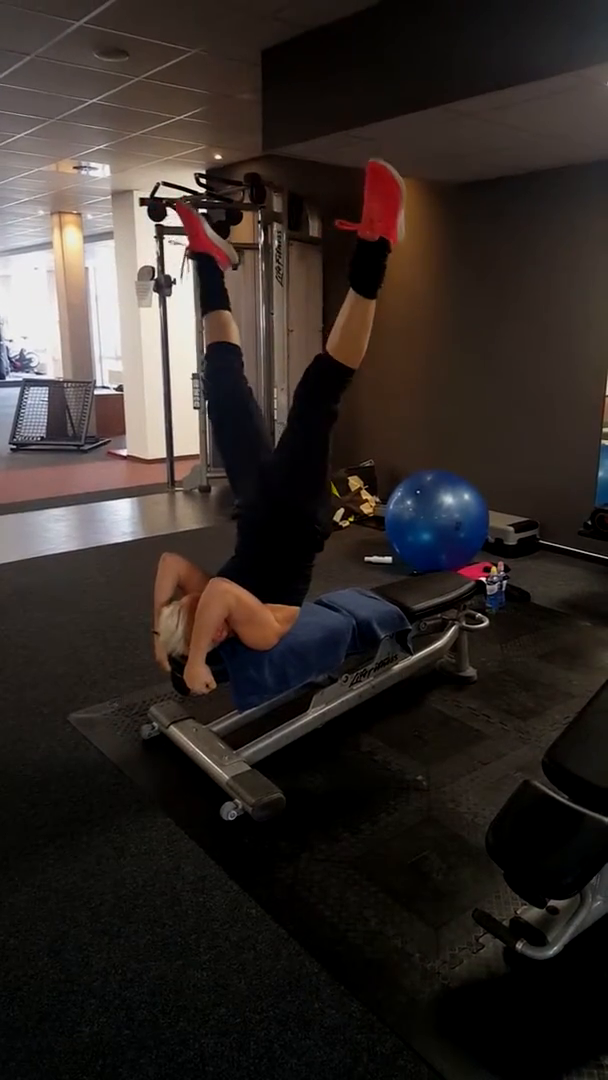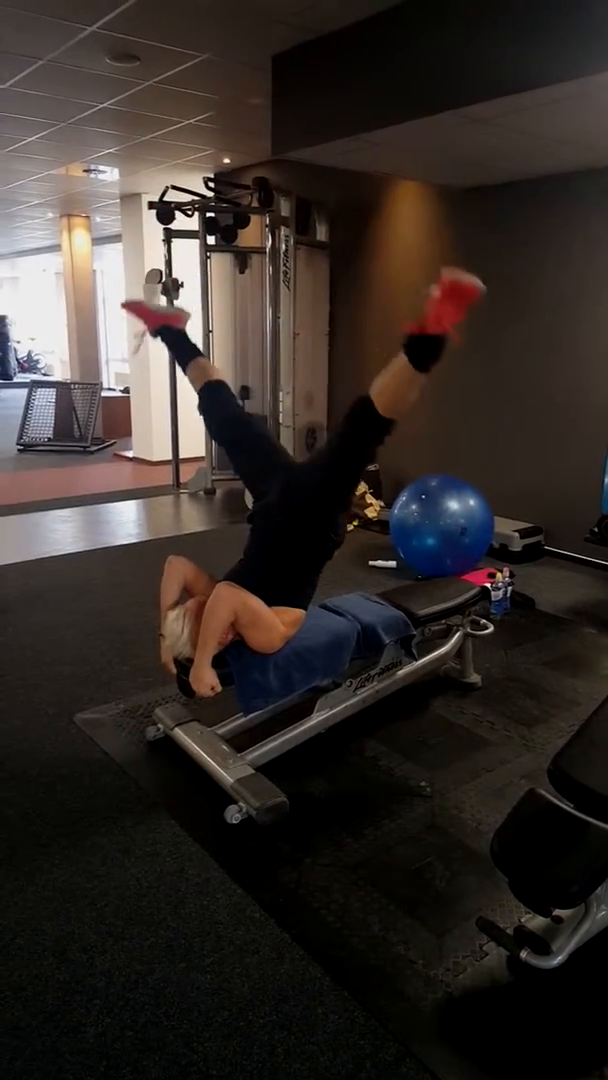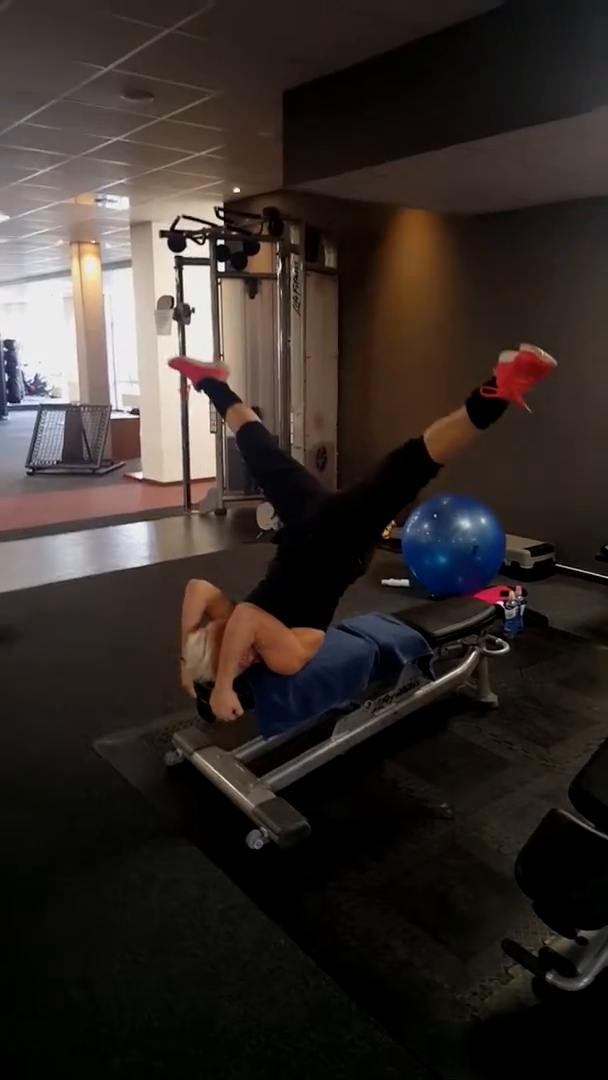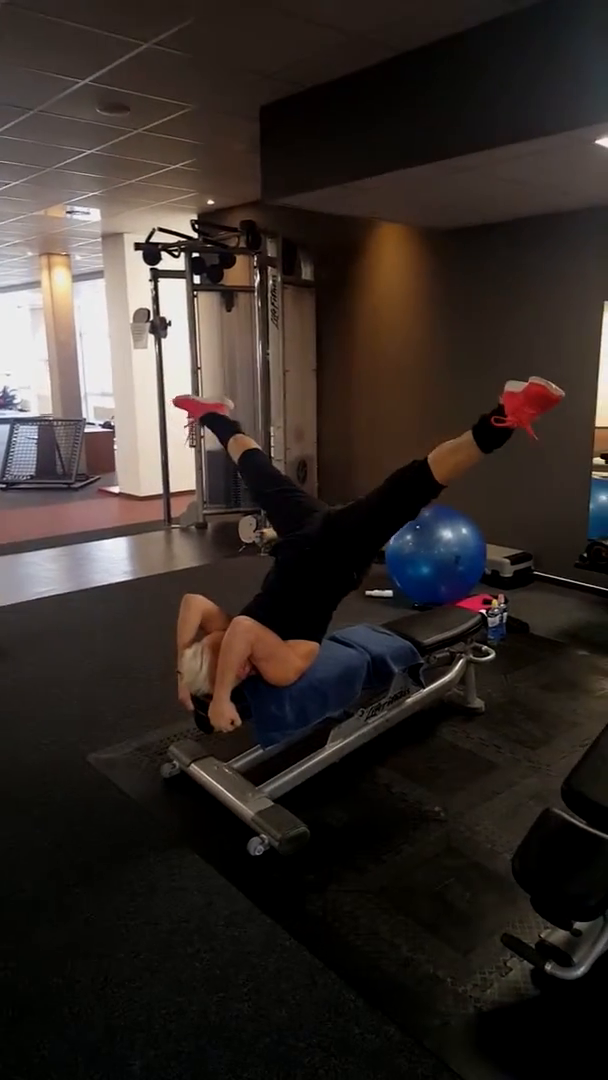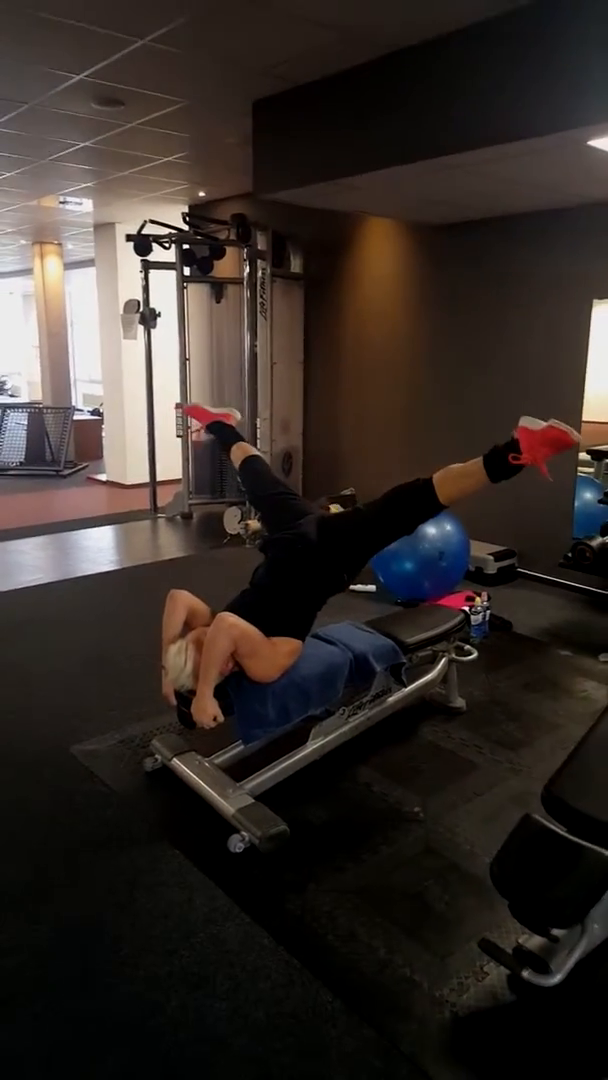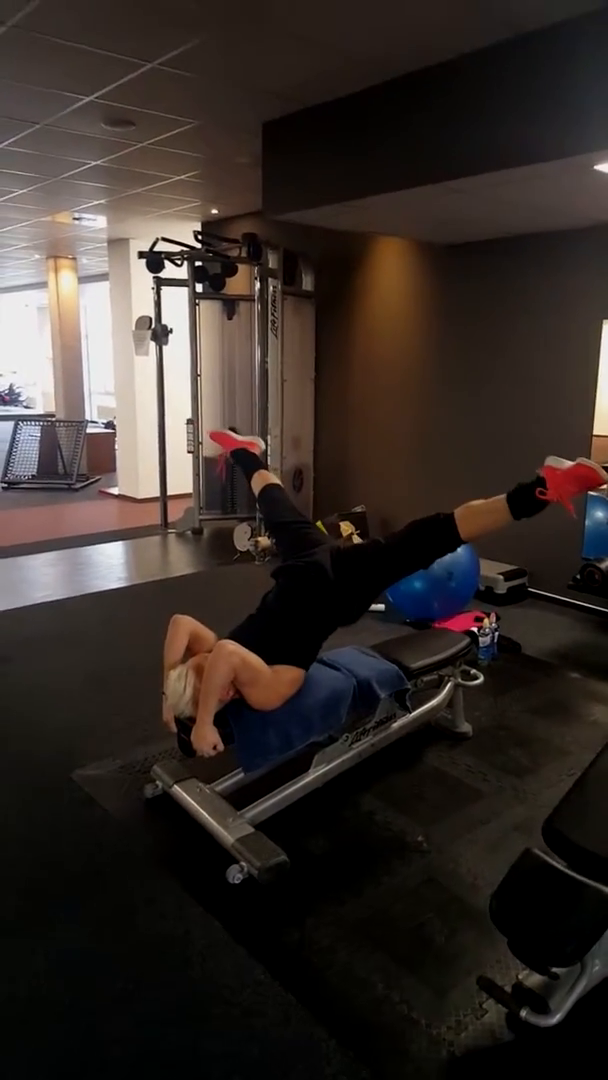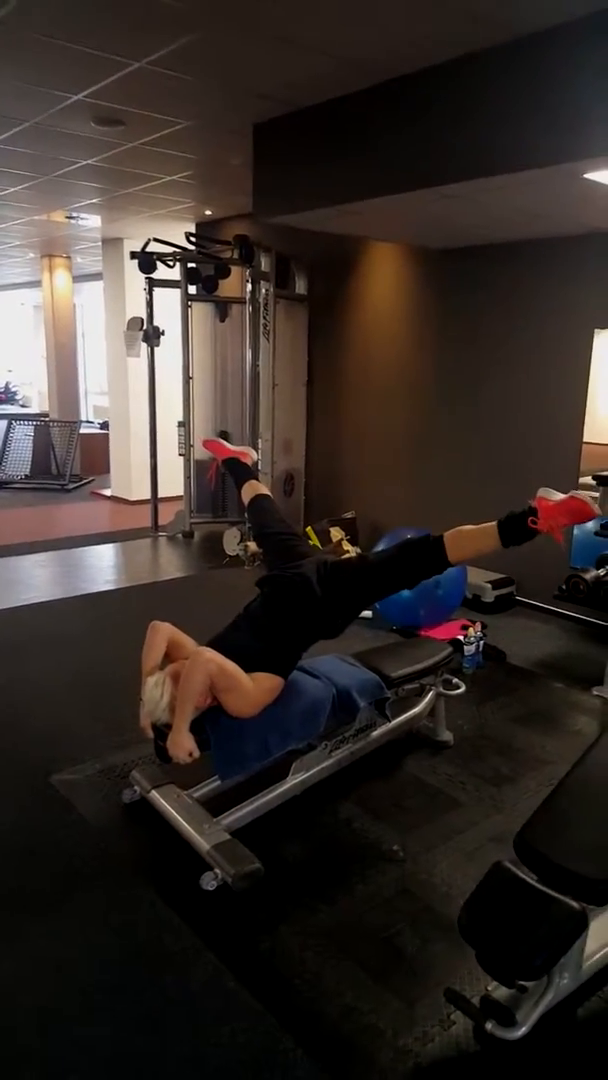
dt=0.5s
person 1, frame 1
left shoulder: (260, 631)
right elbow: (169, 560)
right wrist: (162, 632)
left hip: (290, 516)
right hip: (264, 509)
right knee: (224, 388)
person 1, frame 2
left shoulder: (266, 637)
right shoulder: (209, 616)
right elbow: (176, 564)
left hip: (307, 523)
right hip: (278, 509)
right knee: (226, 420)
left ankle: (433, 328)
person 1, frame 3
left shoulder: (285, 658)
right shoulder: (235, 635)
right elbow: (197, 587)
left wrist: (222, 690)
left hip: (335, 544)
right hip: (307, 527)
right knee: (261, 453)
left ankle: (498, 391)
right ankle: (210, 382)
person 1, frame 4
left shoulder: (282, 669)
right shoulder: (232, 646)
left wrist: (221, 700)
left hip: (333, 555)
right hip: (302, 543)
left knee: (407, 494)
right knee: (260, 476)
left ankle: (507, 417)
right ankle: (213, 416)
person 1, frame 5
left shoulder: (264, 664)
right shoulder: (218, 644)
left wrist: (202, 696)
left hip: (323, 556)
right hip: (292, 541)
left knee: (409, 506)
right knee: (260, 482)
left ankle: (520, 451)
right ankle: (221, 426)
person 1, frame 6
left shoulder: (266, 693)
right shoulder: (216, 670)
right elbow: (180, 622)
left wrist: (203, 725)
right wrist: (170, 694)
left hip: (334, 587)
right hip: (304, 572)
left knee: (430, 539)
right knee: (278, 513)
left ankle: (546, 489)
right ankle: (245, 452)
person 1, frame 7
left shoulder: (242, 700)
right shoulder: (199, 678)
right elbow: (159, 628)
left wrist: (179, 733)
right wrist: (147, 700)
left hip: (320, 599)
right hip: (288, 582)
left knee: (419, 558)
right knee: (265, 519)
left ankle: (538, 518)
right ankle: (238, 462)
